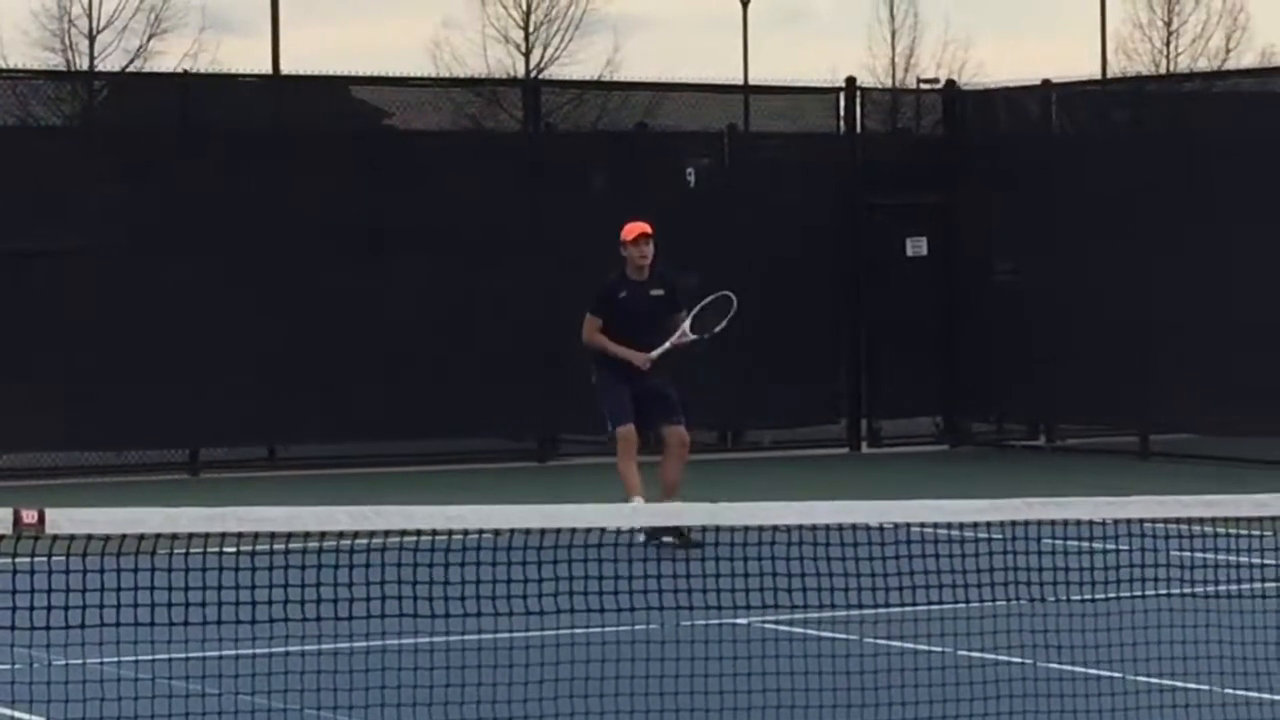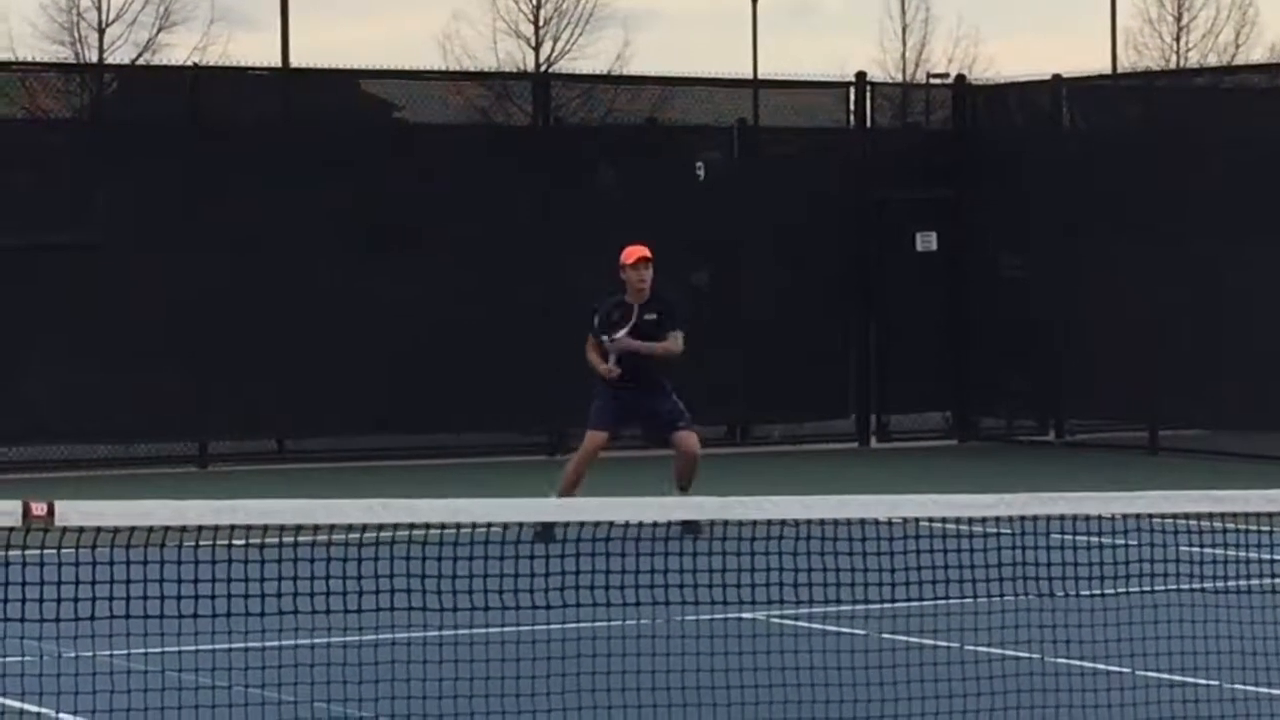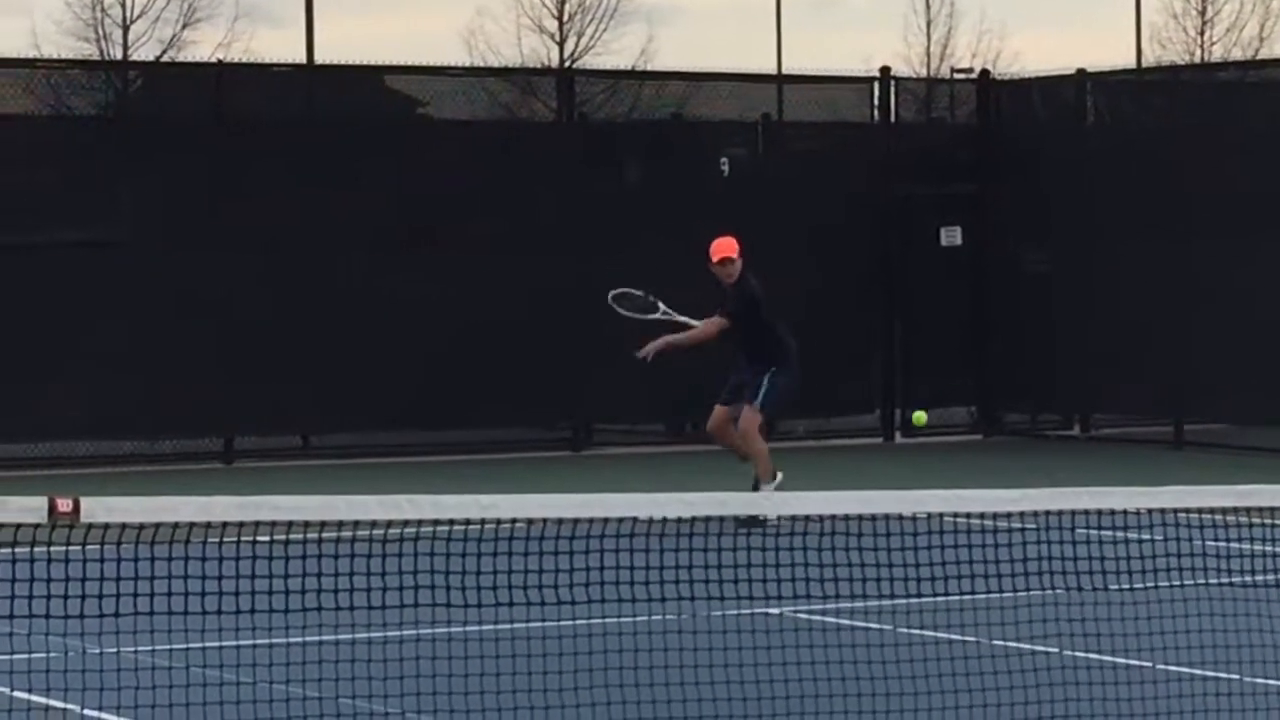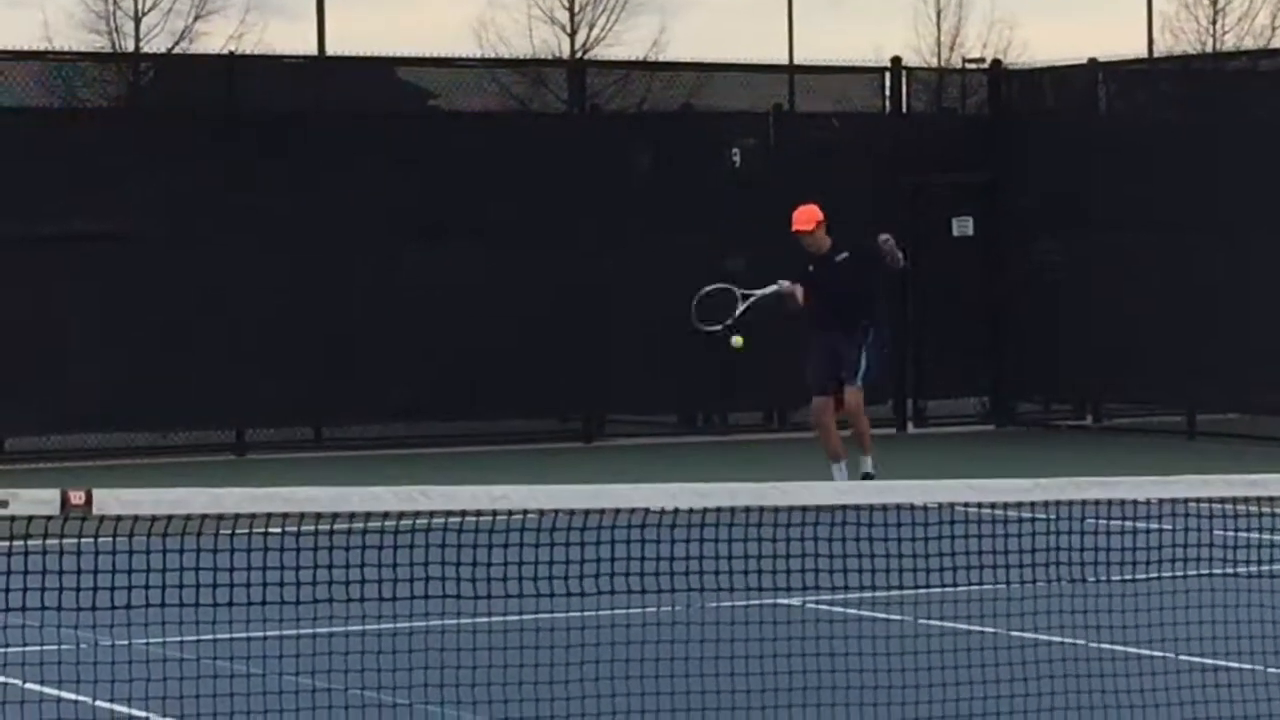
dt=0.4s
person 1, frame 1
left shoulder: (664, 285)
right shoulder: (612, 288)
left elbow: (681, 324)
right elbow: (588, 335)
right wrist: (628, 354)
left hip: (650, 374)
right hip: (613, 375)
left knee: (679, 441)
right knee: (628, 443)
person 1, frame 2
left shoulder: (663, 307)
right shoulder: (607, 310)
left elbow: (676, 347)
right elbow: (591, 350)
left wrist: (635, 345)
right wrist: (601, 367)
left hip: (654, 391)
right hip: (613, 390)
left knee: (690, 449)
right knee: (589, 449)
person 1, frame 3
left shoulder: (743, 291)
right shoulder: (735, 286)
left elbow: (710, 330)
left wrist: (664, 342)
left hip: (773, 365)
right hip: (749, 363)
left knee: (746, 429)
right knee: (716, 427)
right ankle: (768, 473)
person 1, frame 4
left shoulder: (855, 250)
right shoulder: (807, 268)
left elbow: (897, 263)
right elbow: (800, 301)
left wrist: (891, 248)
right wrist: (791, 291)
left hip: (857, 337)
right hip: (824, 342)
left knee: (852, 404)
right knee: (820, 414)
left ankle: (866, 471)
right ankle: (840, 481)
